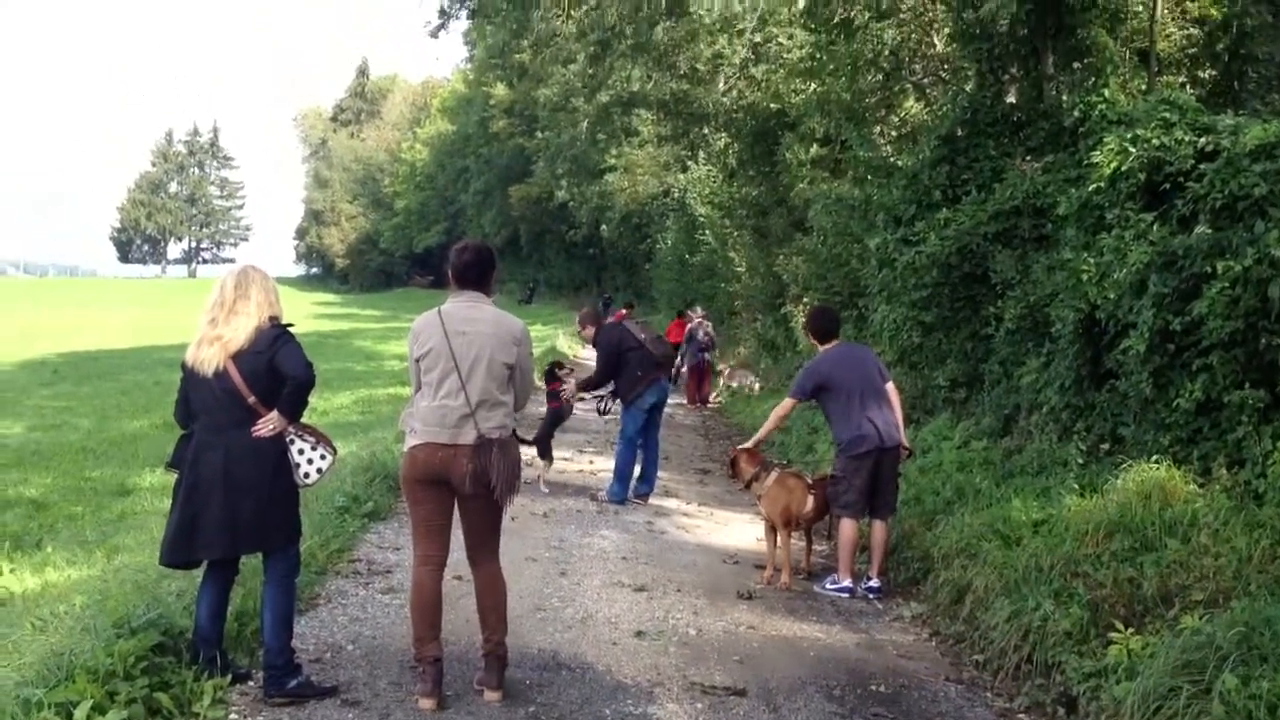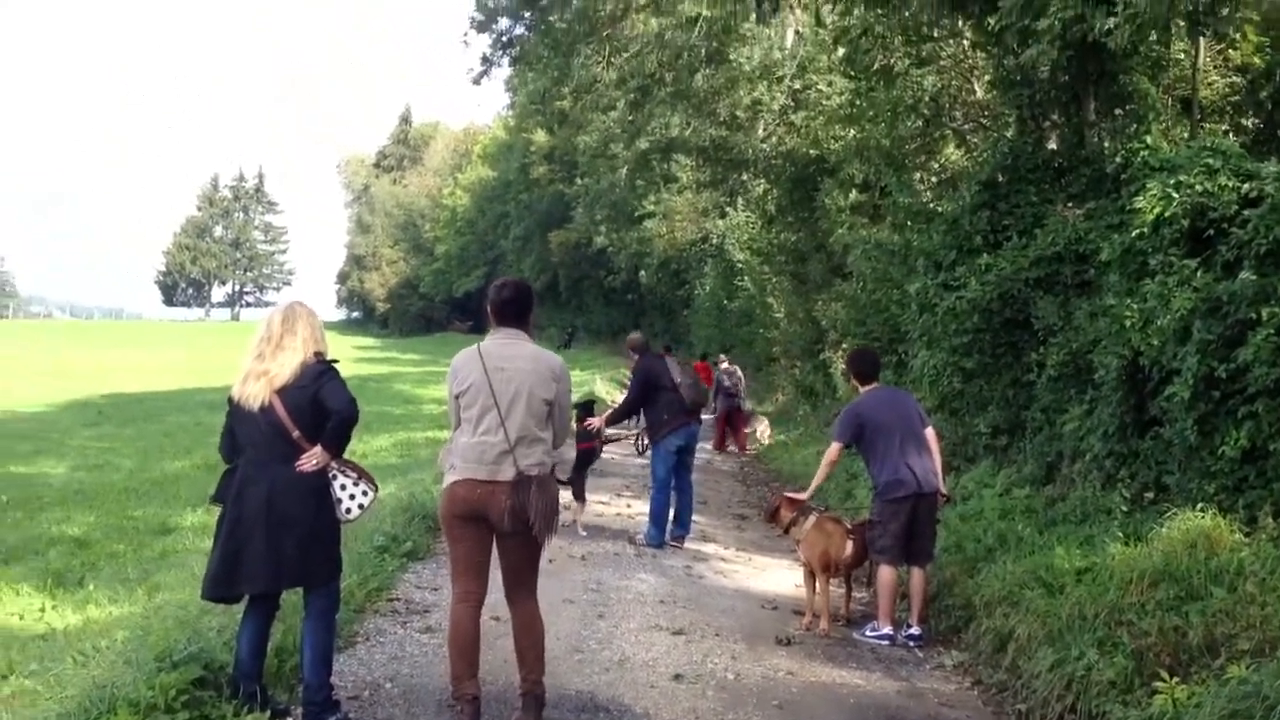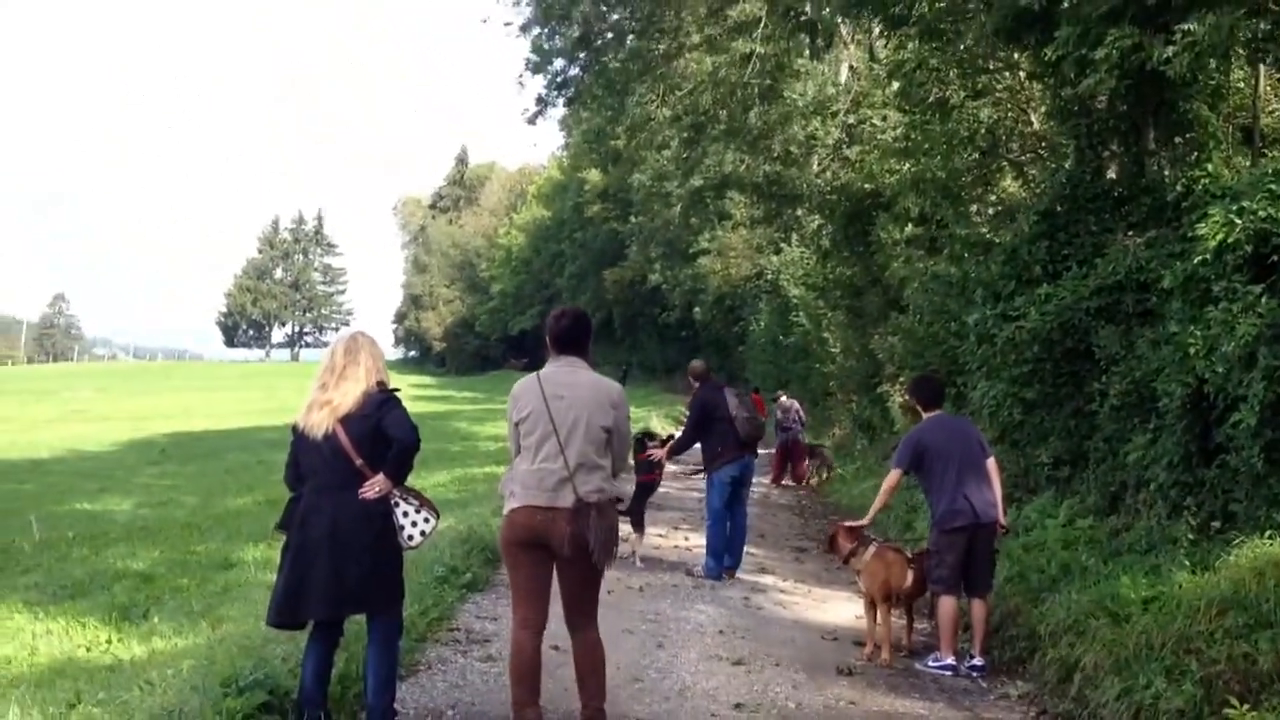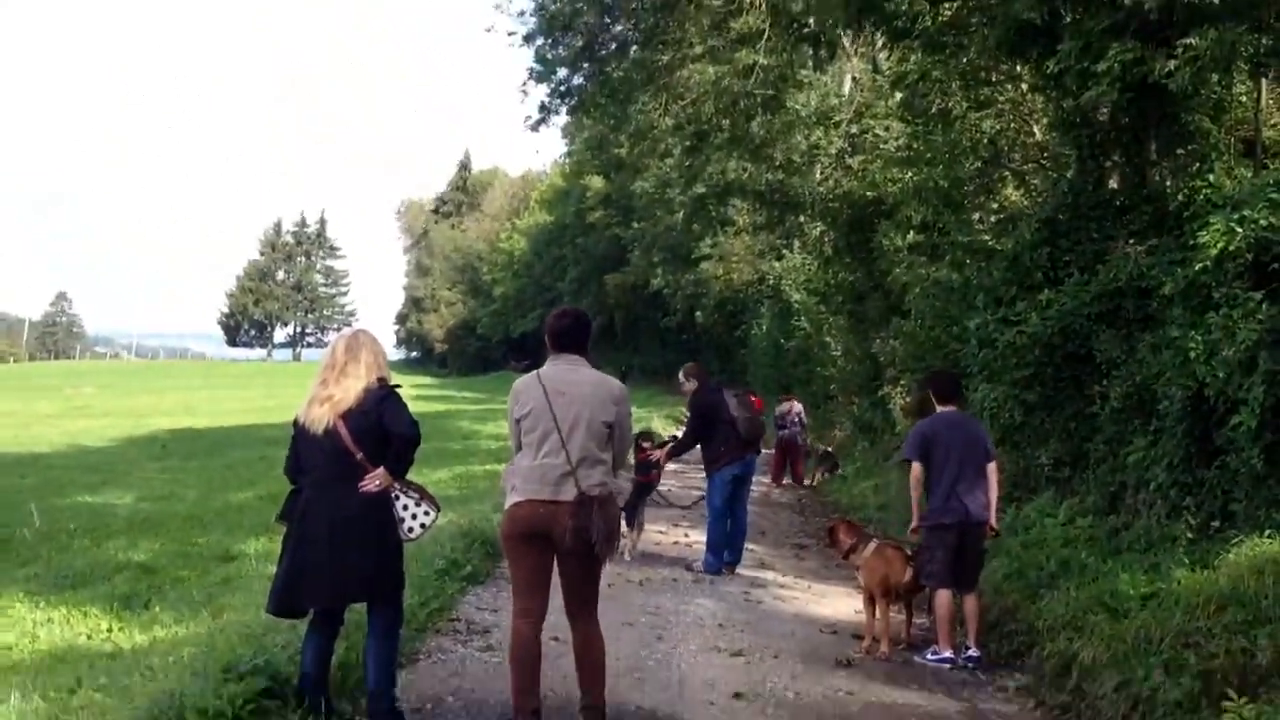
dt=0.7s
person 1, frame 1
left shoulder: (424, 325)
right shoulder: (512, 329)
left elbow: (416, 387)
right elbow: (522, 397)
left hip: (426, 448)
right hip: (486, 452)
left knee: (427, 559)
right knee: (485, 559)
left ankle: (428, 672)
right ankle: (493, 667)
person 1, frame 2
left shoulder: (463, 361)
right shoulder: (551, 365)
left elbow: (455, 424)
right elbow: (560, 435)
left hip: (466, 485)
right hip: (525, 489)
left knee: (466, 596)
right knee: (523, 597)
person 1, frame 3
left shoulder: (523, 389)
right shoulder: (610, 392)
left elbow: (514, 451)
right elbow: (620, 462)
left hip: (526, 512)
left knee: (527, 623)
right knee: (584, 624)
person 1, frame 4
left shoulder: (524, 387)
right shoulder: (612, 389)
left elbow: (515, 448)
right elbow: (620, 458)
left hip: (527, 507)
left knee: (526, 615)
right knee: (584, 616)
person 2, frame 1
left shoulder: (199, 349)
right shoulder: (272, 338)
left elbow: (184, 415)
right elbow: (302, 375)
right wrist: (285, 415)
left hip: (209, 470)
right hip: (259, 469)
left knee: (220, 564)
right knee: (280, 567)
left ankle: (207, 661)
right ankle: (280, 676)
person 2, frame 2
left shoulder: (245, 384)
right shoulder: (316, 374)
left elbow: (229, 449)
right elbow: (345, 411)
right wrist: (328, 450)
left hip: (253, 503)
right hip: (302, 503)
left knee: (261, 598)
right knee: (320, 601)
person 2, frame 3
left shoulder: (310, 412)
right shoulder: (379, 403)
left elbow: (294, 476)
right elbow: (408, 439)
right wrist: (390, 477)
left hip: (317, 531)
right hip: (365, 530)
left knee: (325, 624)
right knee: (383, 627)
person 2, frame 4
left shoulder: (312, 408)
right shoulder: (380, 398)
left elbow: (293, 469)
right elbow: (408, 432)
right wrist: (390, 472)
left hip: (317, 525)
right hip: (366, 526)
left knee: (326, 613)
right knee: (383, 614)
person 3, frame 1
left shoulder: (816, 368)
right shoulder: (865, 352)
left elbow: (782, 411)
right elbow: (892, 393)
left wrist: (752, 442)
right wrist: (902, 436)
left hip: (856, 445)
right hip: (888, 441)
left knee: (848, 513)
right knee: (880, 514)
left ankle: (843, 580)
right ankle: (873, 580)
person 3, frame 2
left shoulder: (856, 410)
right shoulder: (905, 397)
left elbow: (832, 456)
right elbow: (932, 439)
left wrist: (808, 492)
right wrist: (940, 482)
left hip: (894, 490)
right hip: (926, 487)
left knee: (887, 559)
right knee: (918, 561)
left ankle: (883, 627)
right ankle: (914, 627)
person 3, frame 3
left shoulder: (917, 436)
right shoulder: (967, 426)
left elbow: (891, 483)
right elbow: (993, 469)
left wrist: (868, 518)
right wrist: (1000, 512)
left hip: (951, 519)
right hip: (985, 517)
left knee: (947, 590)
right knee: (978, 591)
left ankle: (946, 658)
right ankle: (977, 657)
person 3, frame 4
left shoulder: (924, 429)
right shoulder: (977, 427)
left elbow: (916, 477)
right elbow: (992, 473)
left wrist: (916, 517)
right wrist: (992, 514)
left hip: (942, 516)
right hip: (976, 516)
left knee: (941, 585)
right knee: (969, 586)
left ankle: (944, 650)
right ankle: (973, 649)
person 4, frame 1
left shoulder: (606, 338)
right shoulder: (617, 331)
left elbow: (603, 375)
left wrist: (578, 386)
right wrist: (617, 391)
left hip: (642, 389)
right hip: (660, 383)
left knee: (627, 442)
right knee: (649, 441)
left ankle: (617, 493)
right ankle: (642, 491)
person 4, frame 2
left shoulder: (643, 367)
right shoulder: (665, 363)
left elbow: (632, 403)
left wrist: (605, 420)
right wrist: (641, 422)
left hip: (670, 430)
right hip: (690, 424)
left knee: (661, 484)
right knee: (683, 481)
left ankle: (654, 537)
right ankle: (679, 534)
person 4, frame 3
left shoulder: (701, 397)
right shoulder: (728, 393)
left elbow: (691, 434)
left wrist: (667, 451)
left hip: (724, 461)
right hip: (746, 457)
left knee: (716, 515)
right knee: (738, 513)
left ankle: (713, 568)
right ankle: (730, 566)
person 4, frame 4
left shoulder: (700, 399)
right shoulder: (720, 394)
left elbow: (692, 436)
left wrist: (668, 453)
right wrist: (674, 448)
left hip: (725, 460)
right hip: (747, 455)
left knee: (717, 512)
right knee: (738, 511)
left ankle: (713, 563)
right ankle: (731, 561)
